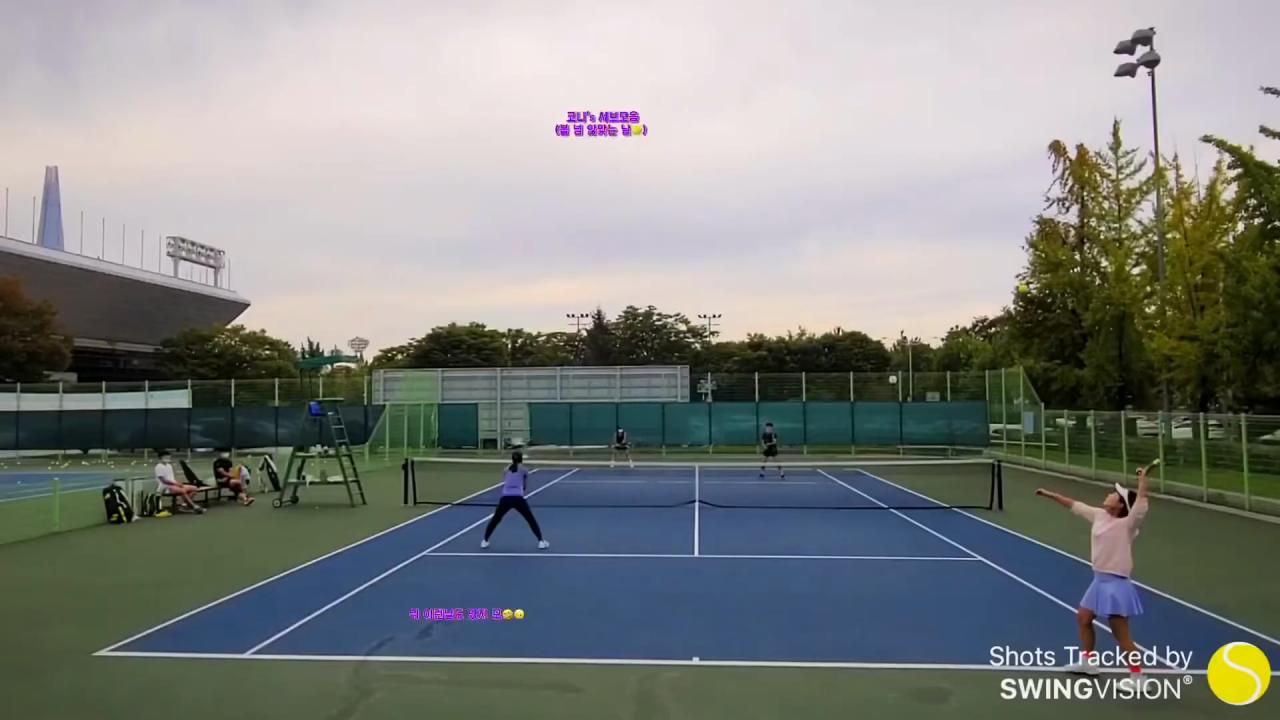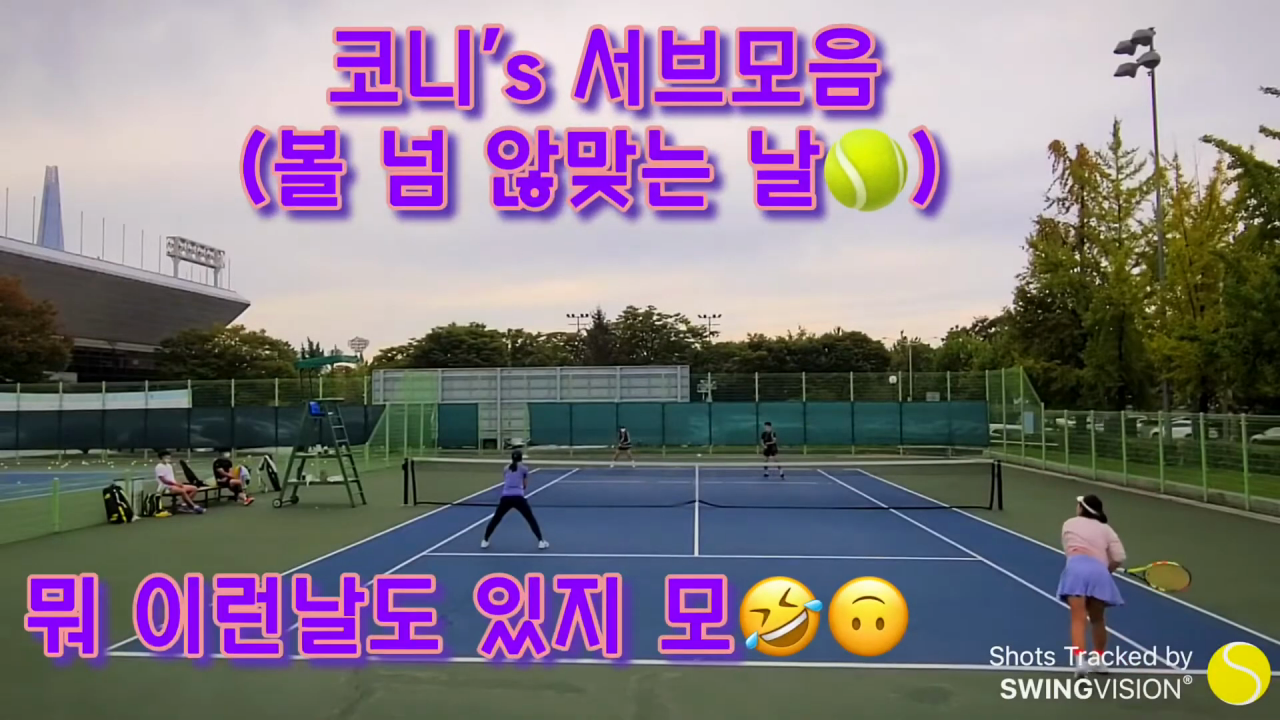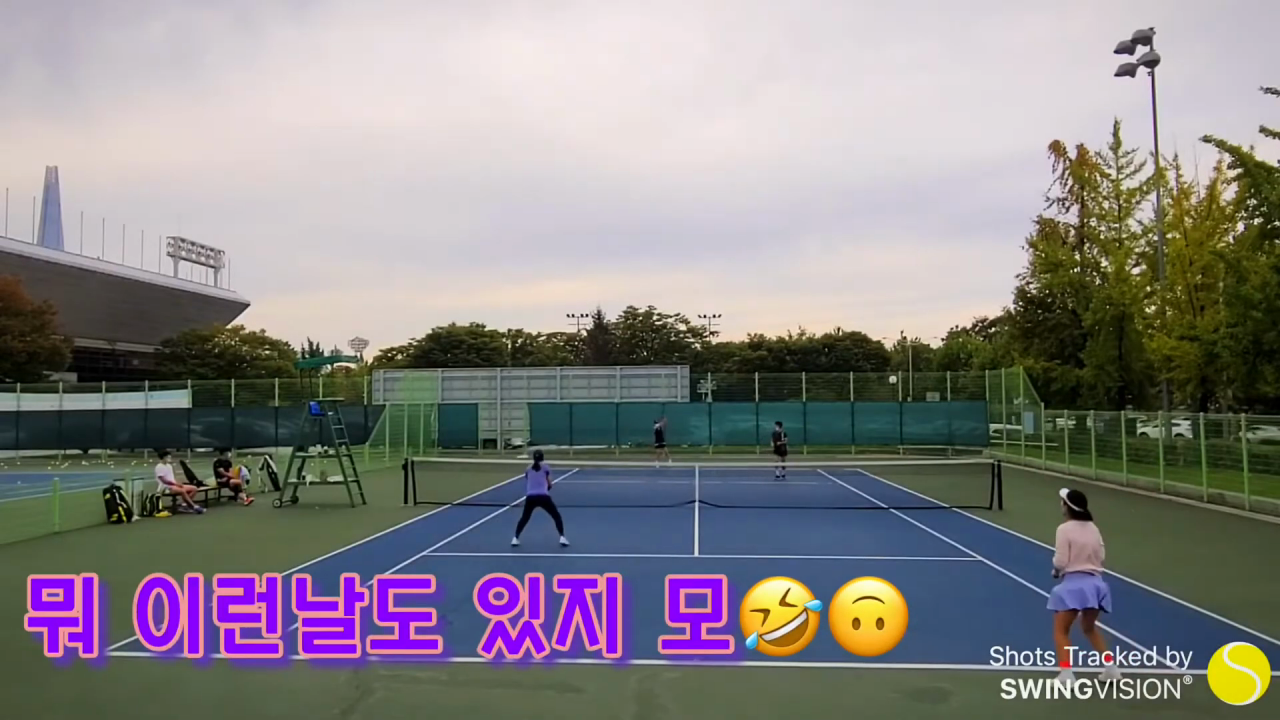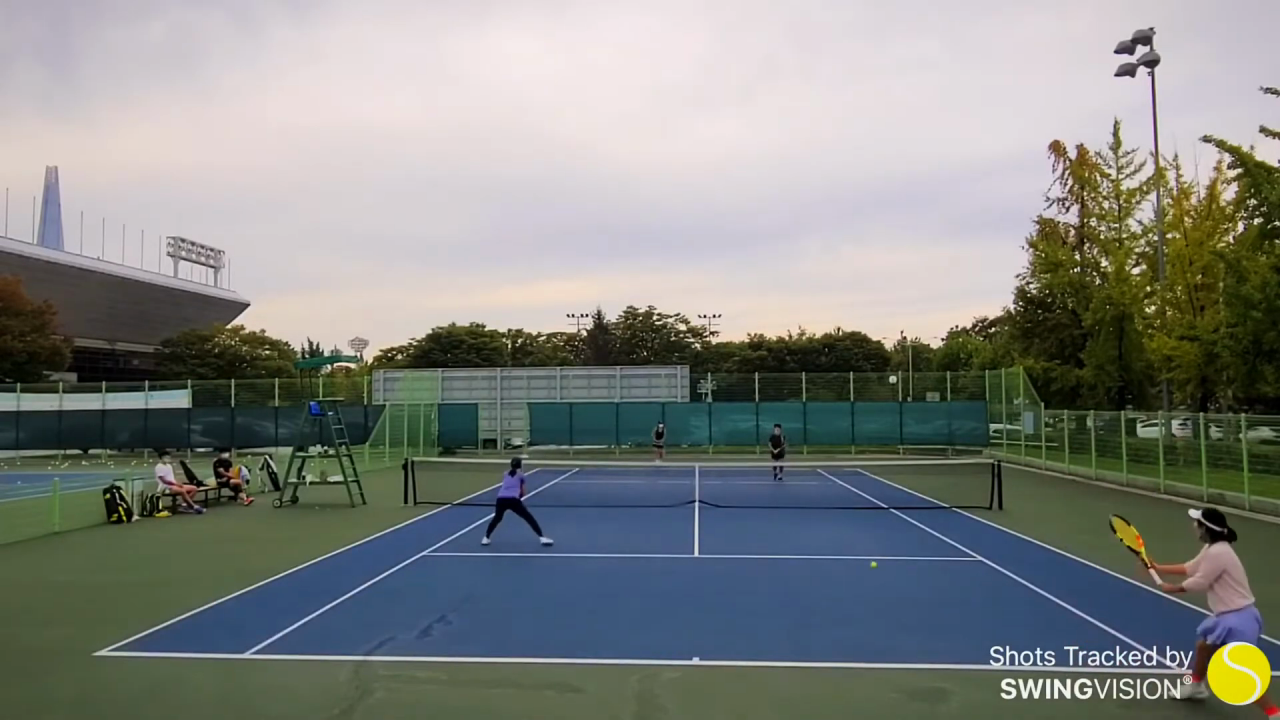
dt=1s
person 1, frame 1
left shoulder: (1127, 525)
right shoulder: (1099, 515)
left elbow: (1140, 508)
right elbow: (1073, 505)
left wrist: (1142, 480)
right wrist: (1048, 493)
left hip: (1115, 585)
right hip: (1100, 582)
left knee: (1121, 635)
right knee: (1084, 620)
left ankle: (1137, 677)
right ankle: (1088, 661)
person 1, frame 2
left shoulder: (1070, 524)
right shoulder: (1106, 530)
right elbow: (1119, 557)
left hip: (1077, 567)
right hip: (1099, 571)
left knee: (1078, 619)
right knee: (1098, 621)
left ankle: (1081, 659)
right ankle: (1098, 659)
person 1, frame 3
left shoulder: (1065, 530)
right shoulder: (1093, 529)
left elbow: (1060, 562)
right elbow: (1100, 557)
left wrist: (1056, 570)
left hip: (1074, 585)
right hip: (1095, 583)
left knee: (1060, 631)
right knee: (1088, 628)
left ankle: (1066, 673)
right ankle: (1110, 667)
person 1, frame 4
left shoulder: (1218, 553)
right shoulder: (1211, 549)
left elbow: (1199, 583)
right elbow: (1190, 568)
left wrist: (1172, 588)
right wrist: (1159, 568)
left hip: (1238, 618)
right hip: (1226, 615)
right knee: (1202, 649)
left ankle: (1274, 714)
right ankle: (1195, 687)
